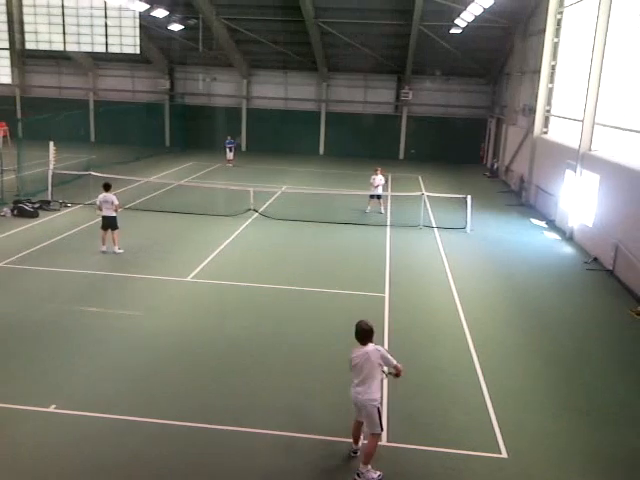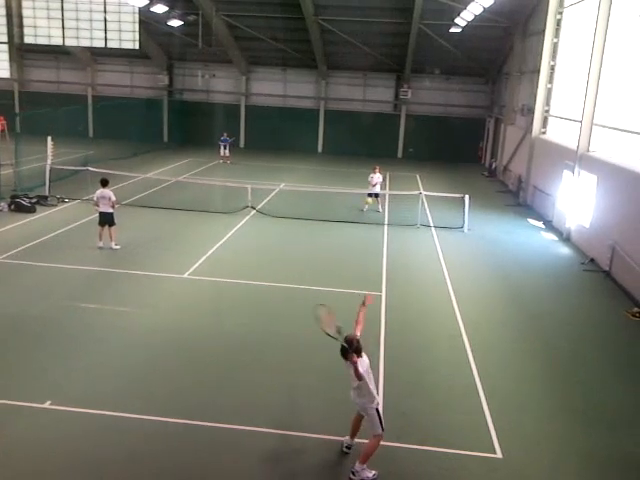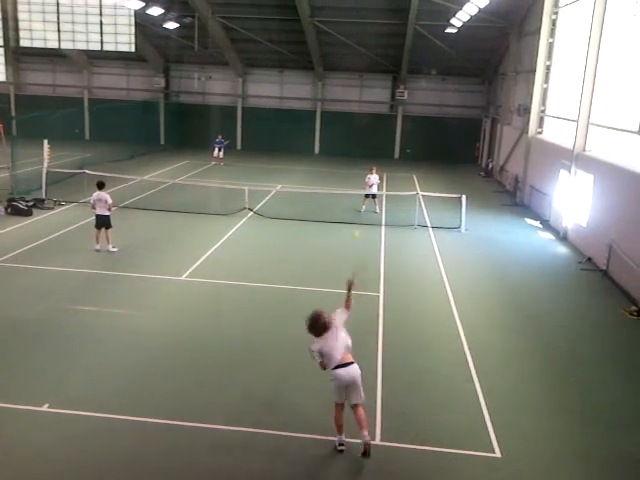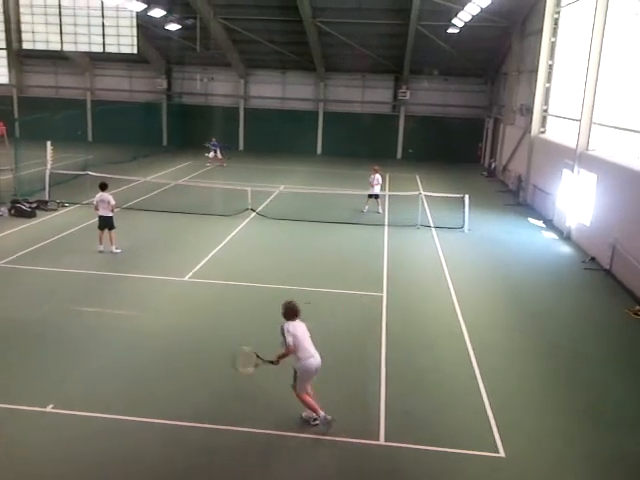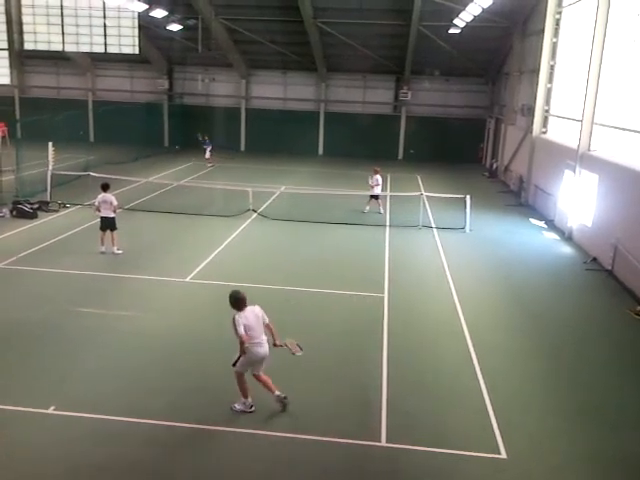
dt=0.5s
person 1, frame 1
left shoulder: (354, 353)
right shoulder: (378, 351)
right elbow: (398, 368)
right wrist: (396, 373)
left hip: (356, 395)
right hip: (370, 399)
left knee: (359, 421)
right knee: (375, 435)
left ankle: (355, 448)
person 1, frame 2
left shoulder: (352, 354)
right shoulder: (359, 365)
left elbow: (358, 324)
right elbow: (359, 377)
left wrist: (363, 305)
right wrist: (355, 364)
left hip: (359, 397)
right hip: (369, 401)
left knee: (360, 415)
right knee: (377, 435)
left ankle: (349, 442)
person 1, frame 3
left shoulder: (315, 346)
right shoulder: (335, 325)
left elbow: (323, 367)
right elbow: (347, 307)
right wrist: (349, 290)
left hip: (337, 374)
right hip: (352, 370)
left knee: (339, 406)
right knee: (357, 406)
left ankle: (340, 440)
right ankle: (365, 436)
person 1, frame 4
left shoulder: (286, 326)
right shoulder: (300, 323)
left elbow: (290, 350)
left wrist: (280, 356)
right wrist: (285, 352)
left hip: (305, 363)
right hip: (316, 359)
left knee: (299, 393)
right knee: (305, 387)
left ankle: (322, 415)
right ankle: (313, 415)
person 1, frame 5
left shoulder: (238, 317)
right shoulder: (257, 309)
left elbow: (243, 340)
right elbow: (269, 326)
left wrist: (242, 351)
right wrist: (275, 340)
left hip: (252, 351)
right hip: (264, 348)
left knee: (239, 373)
right knee: (258, 374)
left ankle: (247, 404)
right ankle: (278, 395)
